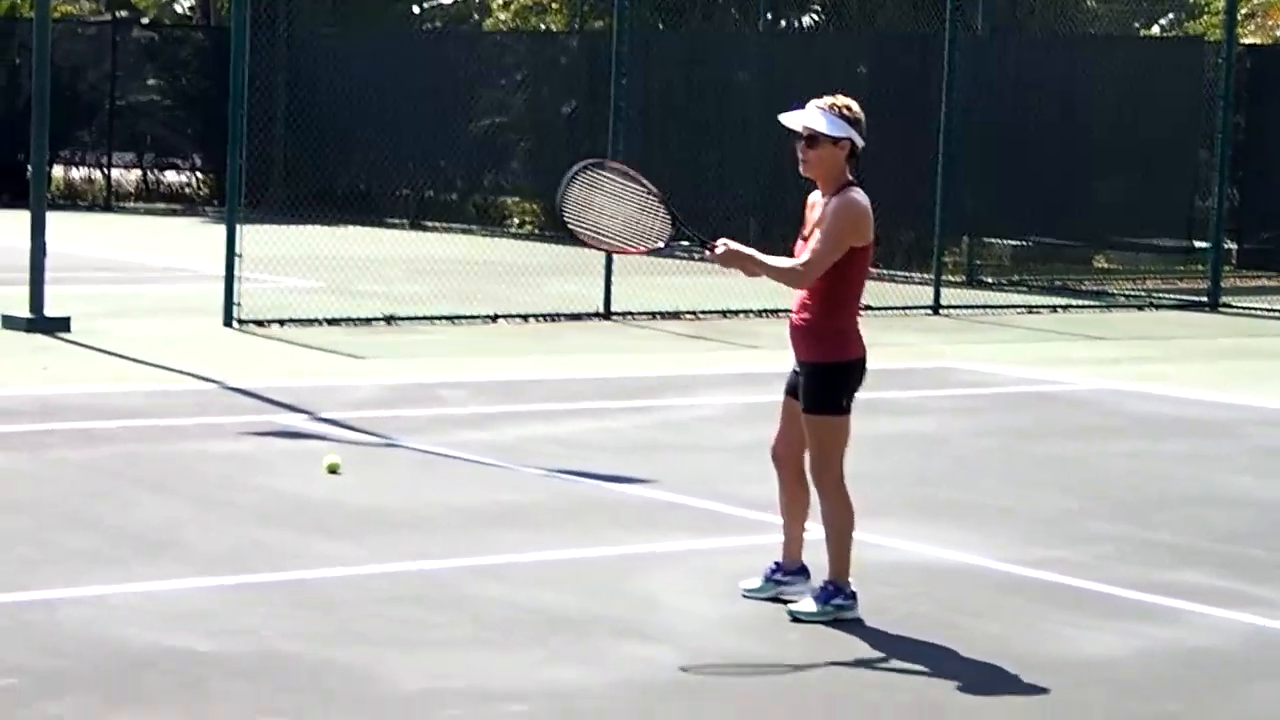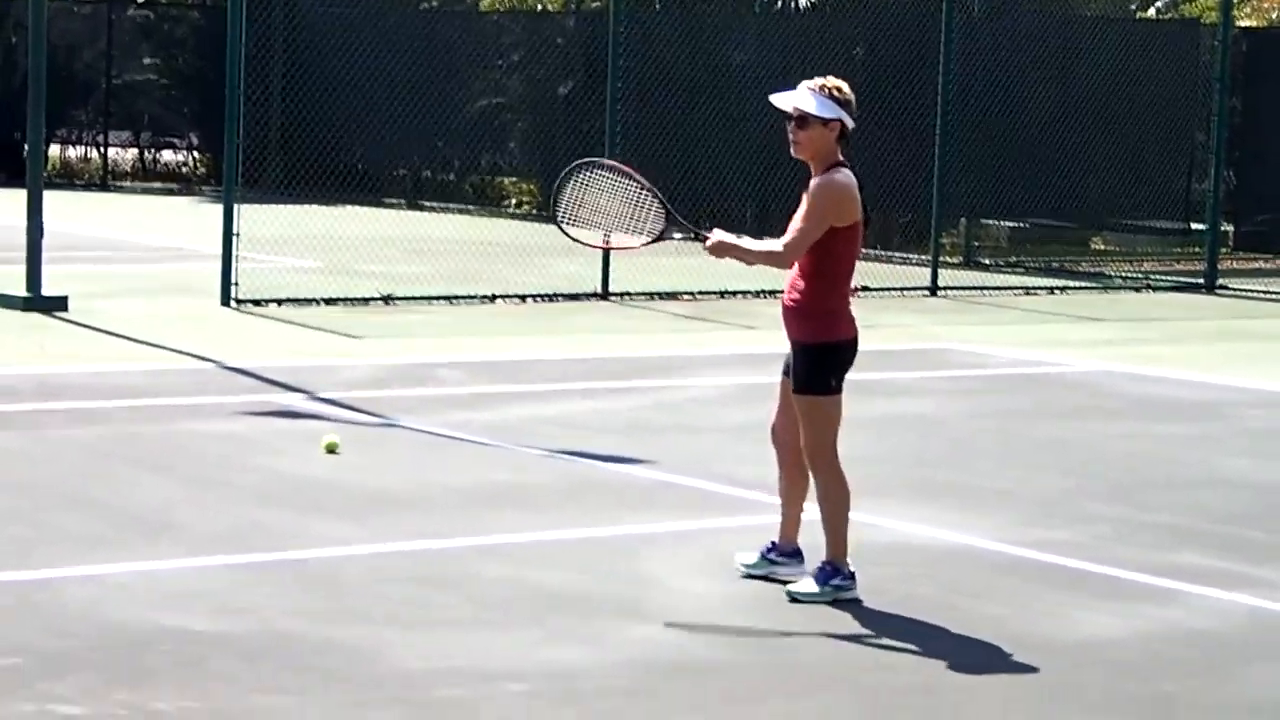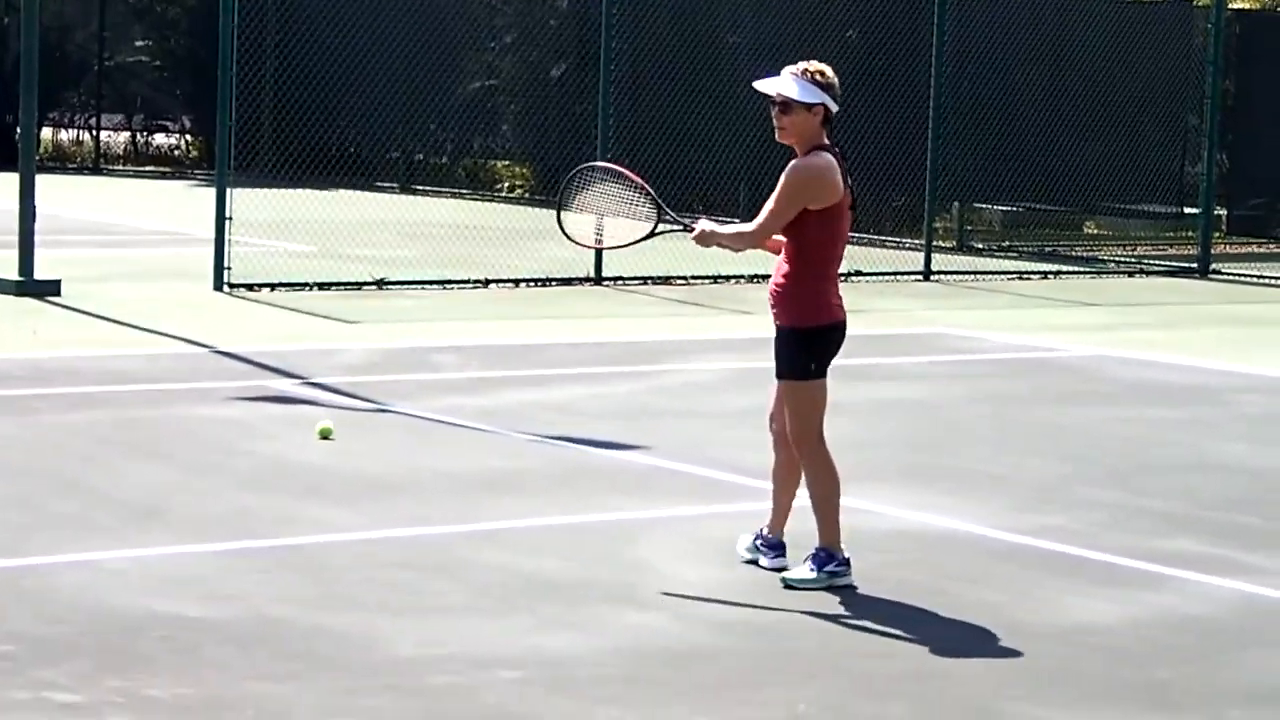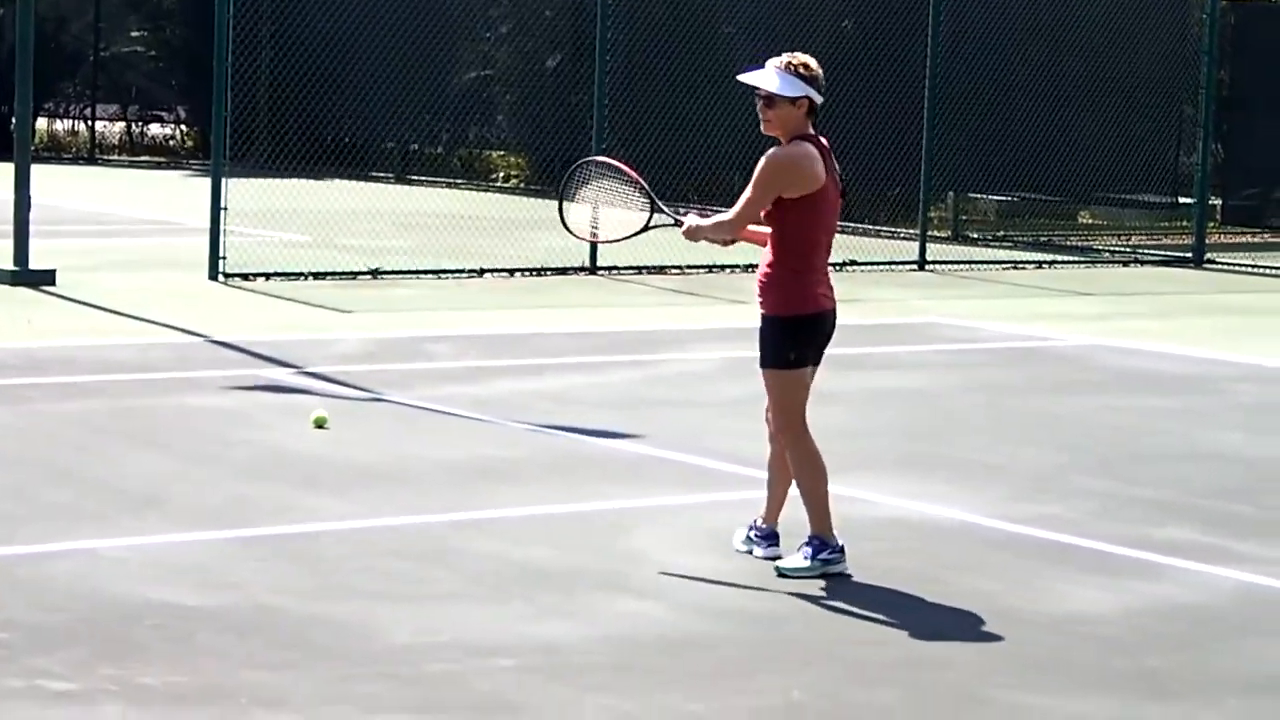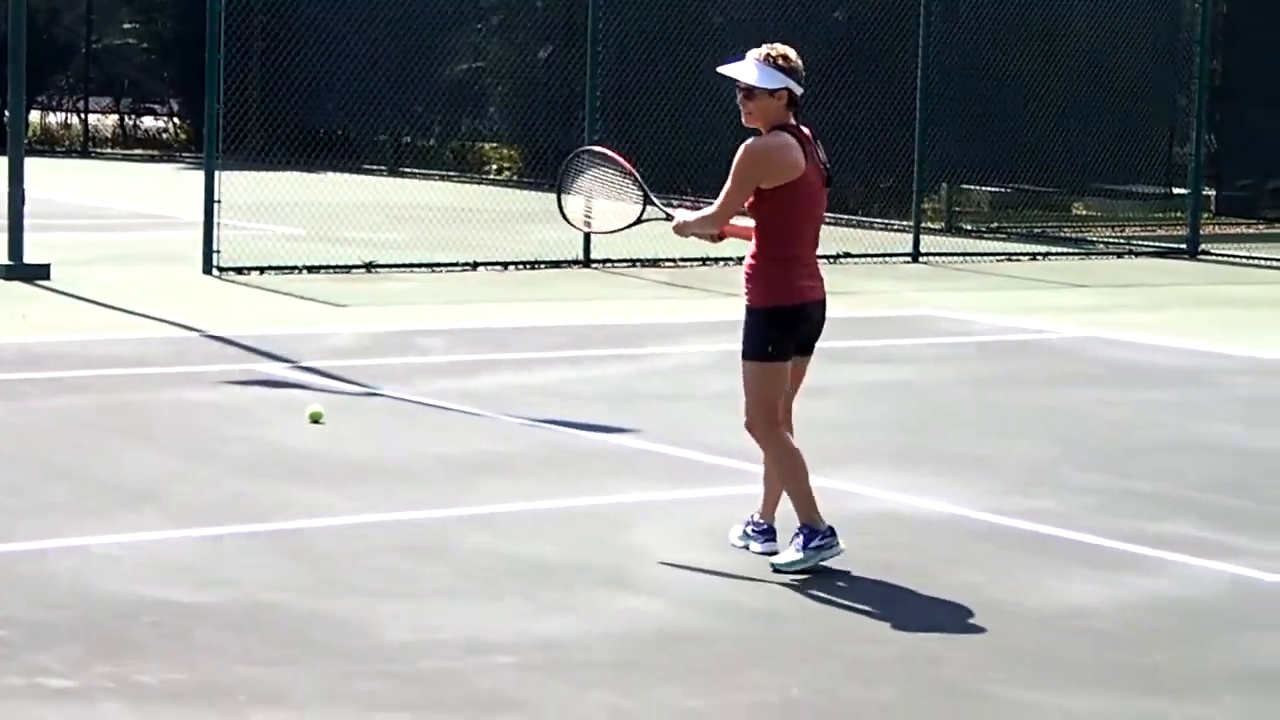
dt=0.1s
person 1, frame 1
left shoulder: (849, 206)
right shoulder: (817, 200)
left elbow: (803, 274)
left wrist: (744, 256)
right wrist: (751, 260)
left hip: (832, 357)
right hip: (812, 355)
left knee: (825, 473)
right knee: (785, 455)
left ankle: (839, 590)
right ankle: (790, 568)
person 1, frame 2
left shoulder: (831, 185)
right shoulder: (826, 182)
left elbow: (786, 252)
left wrist: (731, 244)
right wrist: (750, 249)
left hip: (821, 338)
right hip: (816, 335)
left knee: (818, 454)
right knee: (785, 437)
left ankle: (838, 571)
right ankle: (784, 548)
person 1, frame 3
left shoulder: (809, 168)
right shoulder: (816, 166)
left elbow: (758, 233)
left wrist: (714, 233)
right wrist: (734, 237)
left hip: (807, 321)
right hip: (807, 318)
left knee: (805, 440)
right knee: (783, 428)
left ankle: (832, 557)
right ankle: (773, 537)
person 1, frame 4
left shoulder: (783, 159)
right shoulder: (818, 154)
left elbow: (732, 223)
left wrist: (698, 227)
right wrist: (742, 232)
left hip: (790, 310)
right hip: (816, 307)
left knee: (791, 430)
right knee: (783, 422)
left ankle: (826, 544)
right ankle: (766, 529)
person 1, frame 5
left shoulder: (761, 149)
right shoulder: (805, 144)
left elbow: (716, 217)
left wrist: (687, 224)
right wrist: (730, 228)
left hip: (775, 302)
right hip: (807, 299)
left knee: (762, 422)
right knee: (774, 417)
left ankle: (816, 531)
right ankle: (763, 524)
